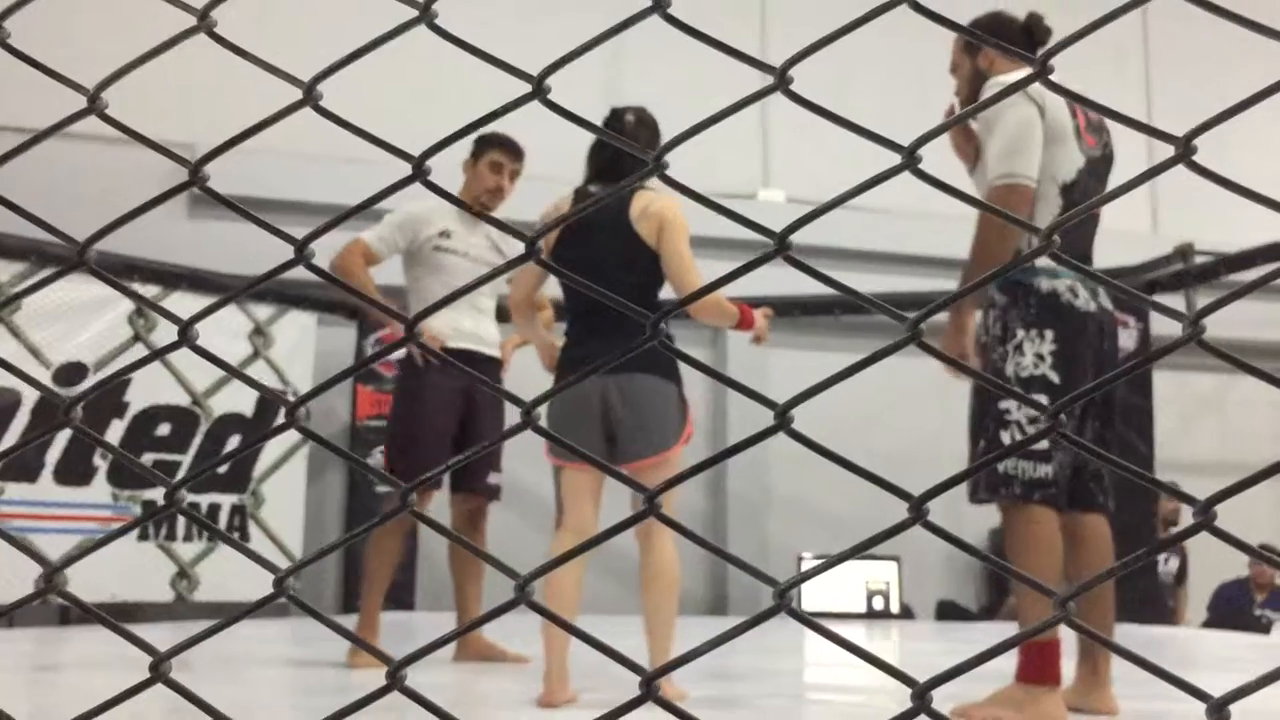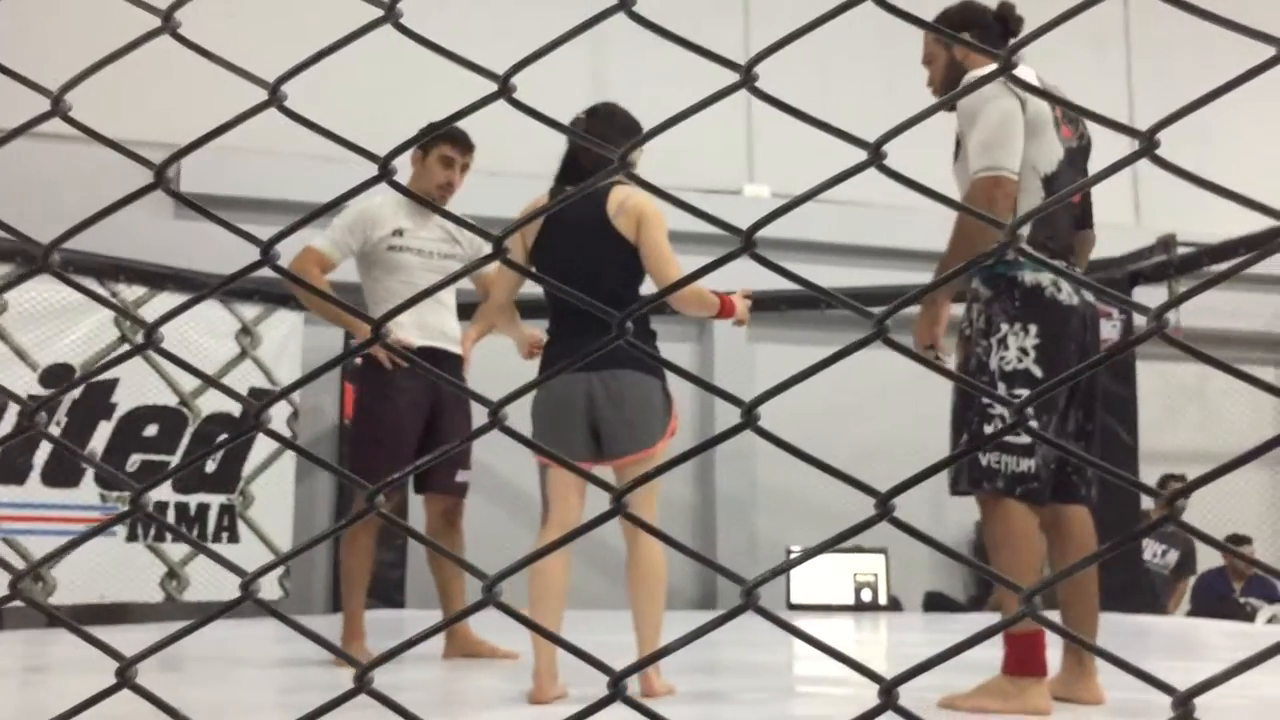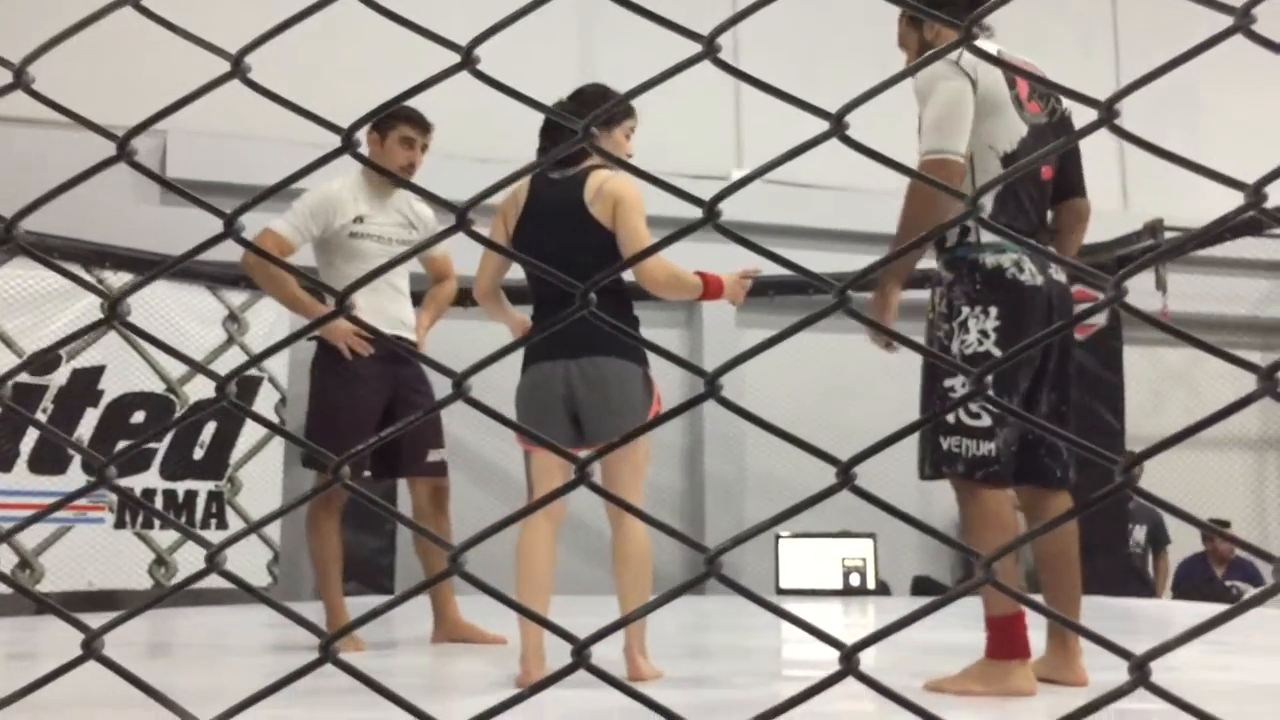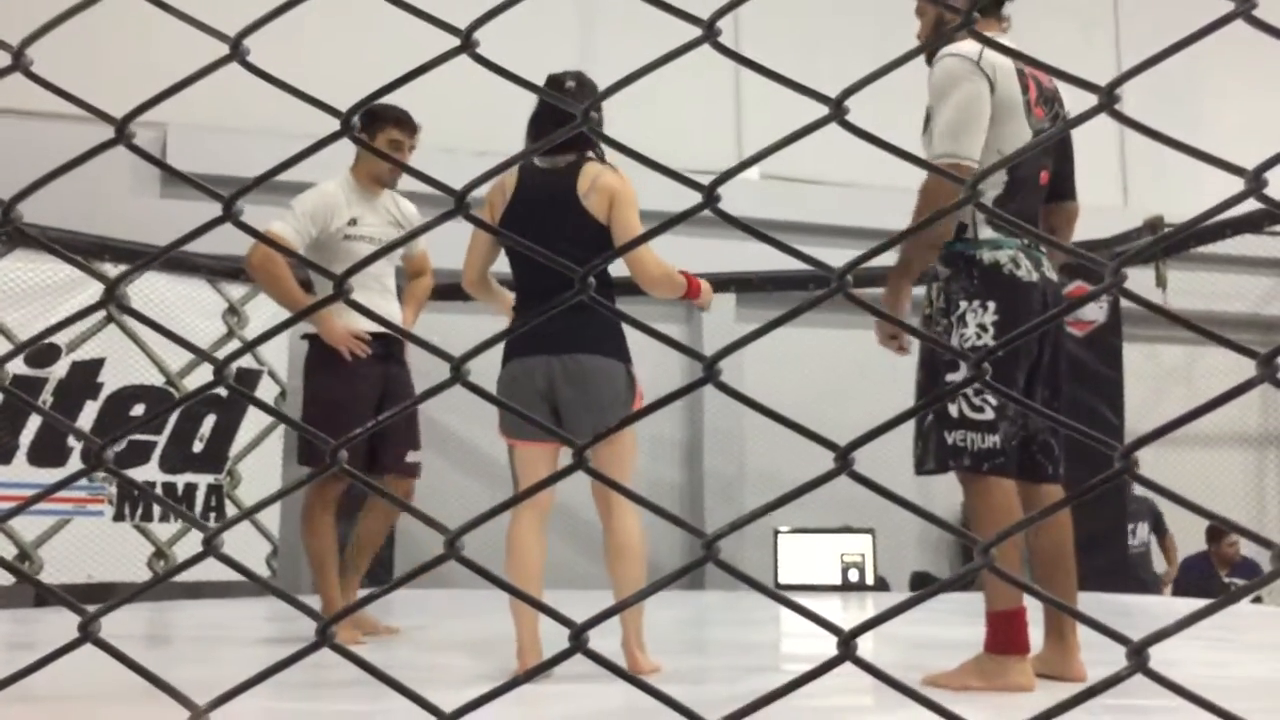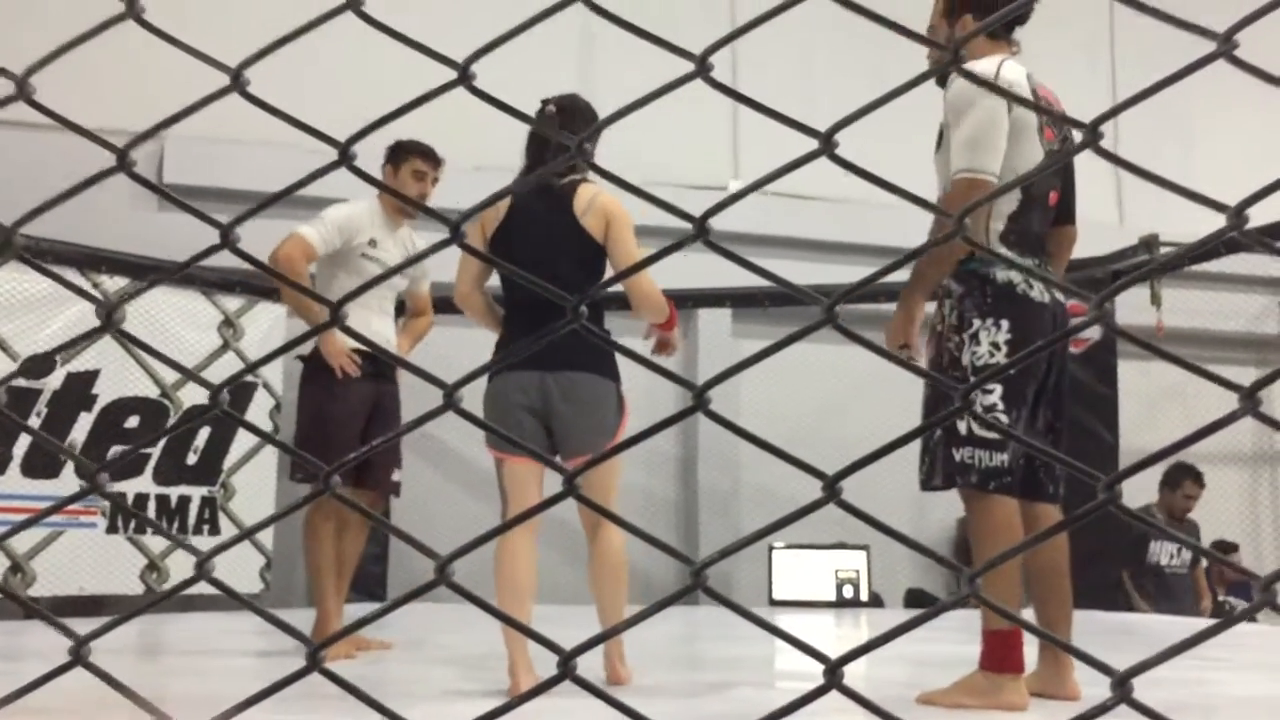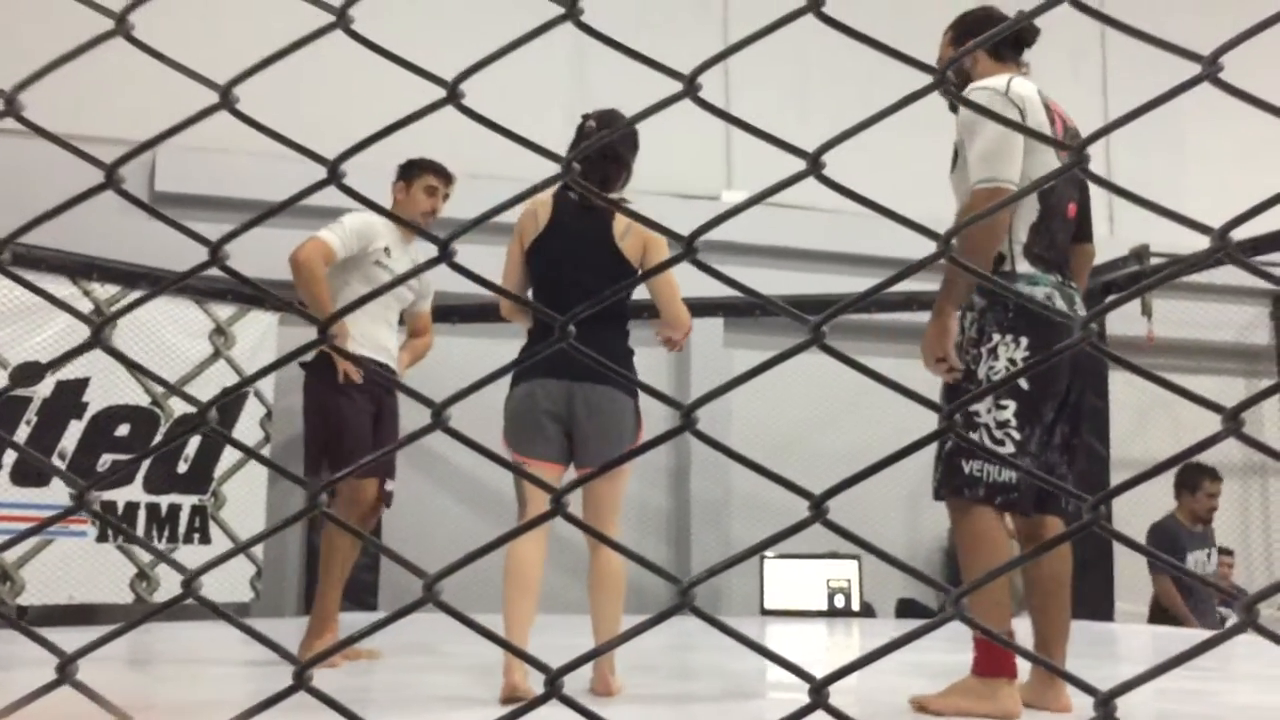
dt=0.5s
person 1, frame 1
left shoulder: (1009, 94)
right shoulder: (1082, 117)
left elbow: (1011, 207)
left wrist: (962, 307)
right wrist: (974, 158)
left hip: (1035, 308)
right hip: (1087, 309)
left knee: (1026, 490)
right knee: (1081, 498)
person 1, frame 2
left shoulder: (989, 87)
right shoulder: (1057, 108)
left elbow: (993, 198)
left wrist: (937, 296)
left hip: (1017, 301)
right hip: (1069, 304)
left knee: (1003, 484)
right knee: (1063, 490)
person 1, frame 3
left shoulder: (950, 65)
right shoulder: (1036, 82)
left elbow: (940, 177)
right elbow: (1074, 209)
left wrist: (891, 279)
left hip: (985, 284)
right hip: (1044, 286)
left knee: (974, 465)
right knee: (1043, 472)
left ankle: (1006, 656)
right ankle: (1064, 651)
person 1, frame 4
left shoulder: (963, 60)
right shoulder: (1041, 82)
left elbow: (952, 182)
right elbow: (1063, 206)
left wrist: (899, 284)
left hip: (979, 277)
right hip: (1035, 280)
left knee: (982, 461)
right knee: (1036, 466)
left ankle: (1006, 653)
right ankle: (1062, 646)
person 1, frame 5
left shoulder: (978, 79)
right shoulder: (1045, 101)
left elbow: (969, 197)
left wrist: (913, 295)
left hip: (990, 298)
right hip: (1040, 303)
left knee: (986, 481)
right knee: (1034, 485)
left ankle: (1001, 672)
right ankle: (1056, 665)
person 1, frame 6
left shoulder: (991, 95)
right shoulder: (1058, 119)
left elbow: (989, 207)
right elbow: (1082, 246)
left wrist: (945, 311)
left hip: (1010, 311)
right hip: (1060, 317)
left knee: (974, 489)
right knee: (1040, 500)
person 2, frame 1
left shoulder: (560, 212)
right shoulder: (657, 208)
left elbow: (519, 303)
right elbow: (695, 300)
left wrist: (544, 345)
right wrist: (749, 319)
left hip: (579, 379)
right hip: (646, 378)
left knee: (573, 529)
right knee: (656, 530)
left ankle: (555, 677)
right ankle: (662, 675)
person 2, frame 2
left shoulder: (537, 210)
right shoulder: (635, 203)
left elbow: (497, 303)
right elbow: (676, 292)
left wrist: (521, 336)
right wrist: (729, 305)
left hip: (562, 376)
right hip: (630, 374)
left knee: (558, 523)
right knee: (642, 523)
left ankle: (544, 673)
right ankle: (649, 670)
person 2, frame 3
left shoulder: (521, 193)
right shoulder: (616, 186)
left elbow: (484, 288)
right elbow: (653, 276)
left wrist: (515, 322)
right wrist: (720, 286)
left hip: (544, 362)
right hip: (611, 359)
left knee: (543, 511)
right knee: (626, 509)
left ankle: (532, 658)
right ankle: (636, 654)
person 2, frame 4
left shoulder: (507, 185)
right shoulder: (607, 180)
left elbow: (473, 278)
right elbow: (649, 275)
right wrist: (695, 288)
left hip: (527, 355)
right hip: (595, 353)
left knee: (530, 505)
right knee: (618, 502)
left ankle: (528, 649)
right ankle: (635, 646)
person 2, frame 5
left shoulder: (498, 204)
right shoulder: (602, 203)
left elbow: (466, 295)
right elbow: (644, 297)
right wrist: (668, 322)
left hip: (515, 375)
right hip: (585, 373)
left knee: (519, 520)
right knee: (602, 521)
left ankle: (520, 667)
right ankle: (614, 657)
person 2, frame 6
left shoulder: (535, 212)
right shoulder: (639, 226)
left elbow: (510, 306)
right elbow: (675, 318)
right wrist: (678, 331)
left hip: (538, 381)
right hip: (606, 385)
left knee: (531, 522)
right knee: (604, 532)
left ankle: (515, 666)
right ankle: (605, 670)
person 3, frame 1
left shoulder: (510, 244)
right shoulder: (423, 217)
left elbow: (542, 309)
right elbow: (346, 263)
left wrist: (514, 343)
right wrist: (397, 324)
left hip: (486, 374)
right hip: (432, 365)
left knee: (473, 507)
right knee: (408, 502)
left ankle: (470, 635)
right ankle: (366, 634)
person 3, frame 2
left shoulder: (464, 232)
right shoulder: (372, 213)
right elbow: (302, 271)
right wrist: (361, 329)
left hip: (449, 369)
right hip: (394, 365)
left knee: (447, 506)
right knee: (373, 503)
left ankle: (458, 632)
right ankle: (352, 637)
person 3, frame 3
left shoulder: (419, 213)
right shoulder: (331, 198)
left elbow: (445, 278)
right elbow: (258, 257)
left wrist: (423, 323)
right wrist: (321, 317)
left hip: (405, 358)
right hip: (350, 354)
left knee: (432, 488)
right knee: (332, 490)
left ankle: (447, 618)
right ankle: (337, 621)
person 3, frame 4
left shoulder: (404, 212)
right shoulder: (325, 201)
left elbow: (422, 274)
right elbow: (260, 259)
left wrist: (407, 320)
right wrist: (321, 318)
left hip: (391, 355)
right hip: (343, 353)
left knee: (397, 486)
right knee: (330, 482)
left ankle: (347, 595)
right ankle: (332, 612)
person 3, frame 5
left shoulder: (415, 250)
right shoulder: (349, 218)
left elbow: (422, 313)
right elbow: (284, 258)
left wrist: (401, 345)
right wrist: (323, 330)
left hip: (383, 376)
right hip: (337, 367)
left knee: (369, 498)
right knee: (333, 493)
left ankle: (336, 623)
right ankle: (326, 623)
person 3, frame 6
left shoulder: (421, 266)
right shoulder: (364, 227)
left elbow: (422, 333)
right elbow: (305, 259)
left wrist: (401, 360)
right wrist: (335, 333)
left hip: (382, 382)
right hip: (341, 374)
left knee: (368, 507)
right knee: (356, 494)
left ankle: (320, 633)
right ankle: (324, 628)
